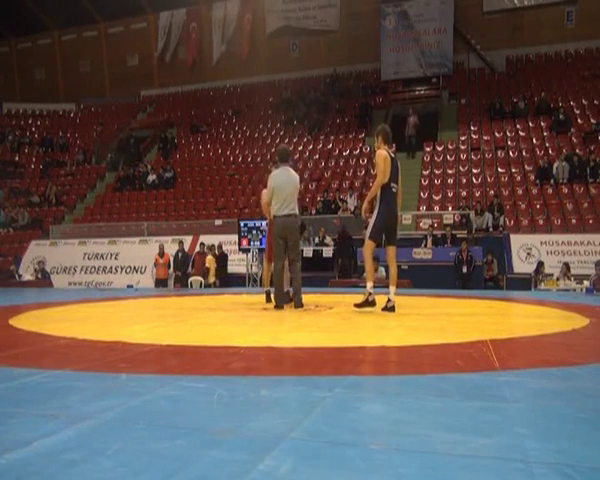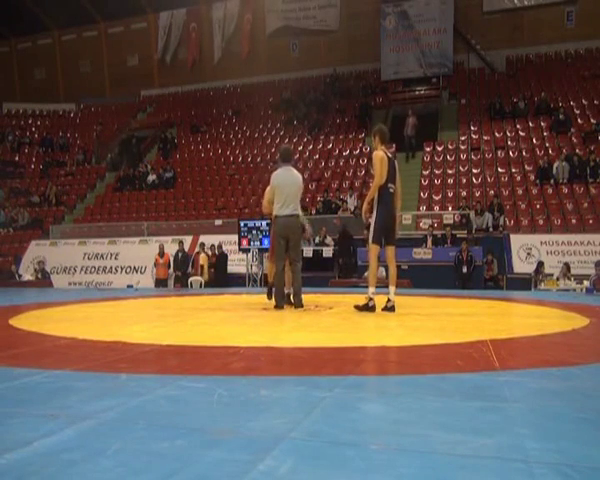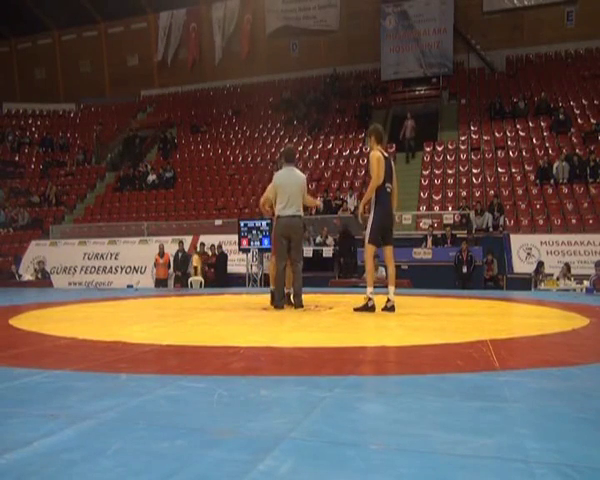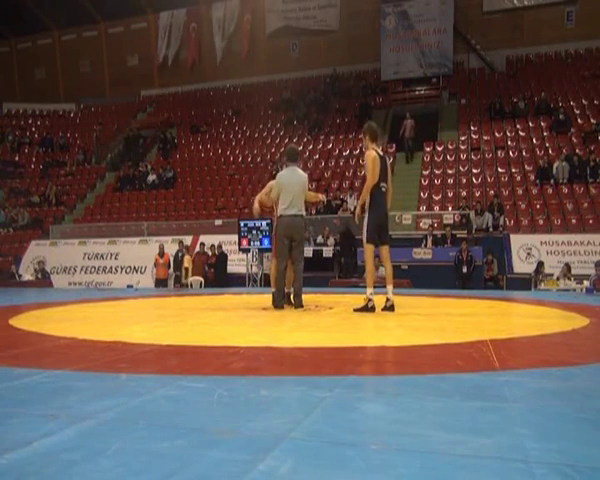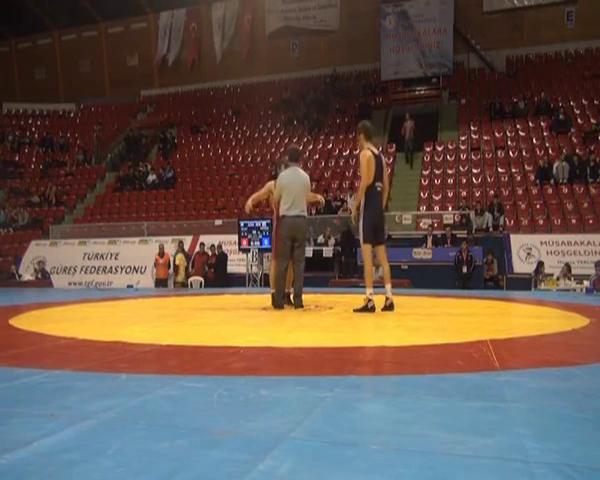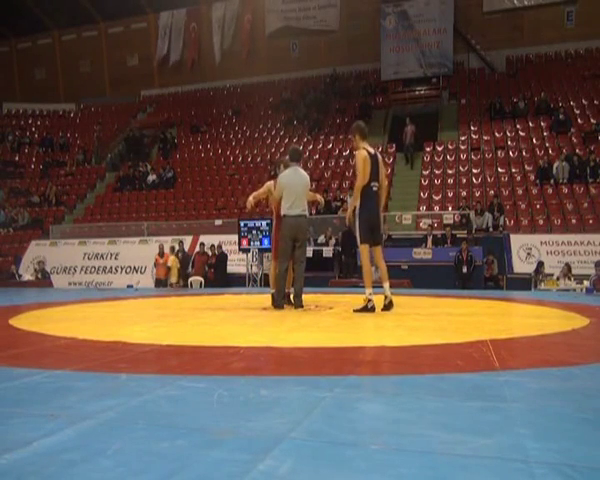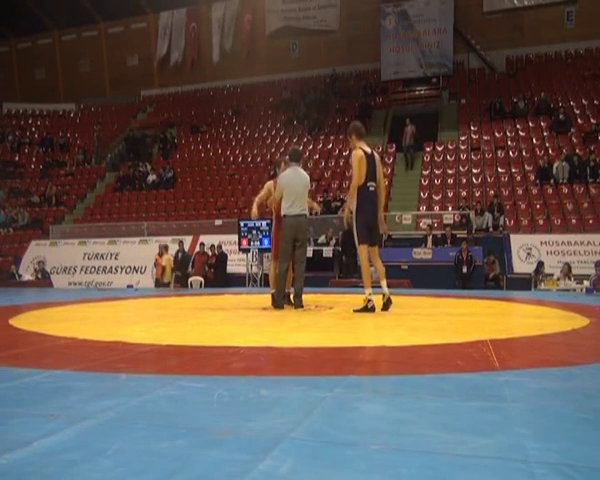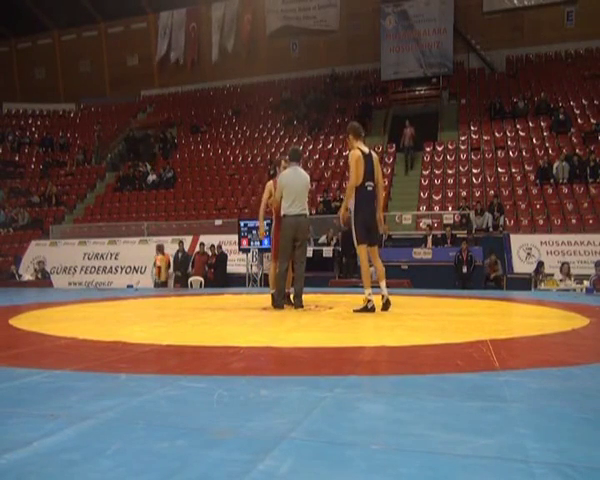
dt=0.2s
person 1, frame 1
left shoulder: (381, 153)
right shoulder: (395, 159)
left elbow: (380, 179)
left wrist: (367, 200)
left hip: (382, 207)
right hip: (393, 210)
left knee: (368, 249)
right knee: (391, 257)
left ankle: (370, 294)
right ankle: (391, 300)
person 1, frame 2
left shoulder: (378, 154)
right shoulder: (393, 159)
left elbow: (377, 181)
left wrist: (366, 202)
left hip: (381, 208)
right hip: (391, 210)
left knee: (373, 254)
right knee: (391, 257)
left ankle: (371, 300)
right ankle: (391, 301)
person 1, frame 3
left shoulder: (374, 154)
right shoulder: (389, 158)
left elbow: (375, 181)
left wrist: (363, 203)
left hip: (378, 208)
right hip: (388, 209)
left knee: (369, 254)
right knee: (389, 257)
left ankle: (370, 300)
right ankle: (390, 300)
person 1, frame 4
left shoulder: (370, 154)
right shoulder: (384, 157)
left elbow: (370, 182)
left wrist: (359, 204)
left hip: (373, 207)
right hip: (383, 208)
left knee: (369, 254)
right knee: (386, 256)
left ankle: (370, 300)
right ankle: (389, 300)
person 1, frame 5
left shoulder: (365, 153)
right shoulder: (380, 155)
left elbow: (365, 181)
left wrist: (355, 204)
left hip: (368, 207)
right hip: (379, 208)
left knee: (367, 254)
right knee: (382, 255)
left ankle: (370, 300)
right ankle: (389, 298)
person 1, frame 6
left shoulder: (360, 153)
right shoulder: (377, 155)
left elbow: (360, 182)
right elbow: (383, 185)
left wrist: (351, 206)
left hip: (364, 207)
right hip: (376, 208)
left knee: (365, 254)
right knee: (378, 255)
left ankle: (369, 301)
right ankle: (387, 296)
person 1, frame 7
left shoulder: (356, 153)
right shoulder: (375, 155)
left elbow: (356, 181)
right elbow: (382, 185)
left wrist: (347, 206)
right wrist: (381, 212)
left hip: (361, 207)
right hip: (374, 208)
left knee: (363, 255)
right knee: (375, 254)
left ankle: (369, 301)
right ankle: (385, 293)
person 1, frame 8
left shoulder: (354, 153)
right shoulder: (373, 155)
left elbow: (353, 182)
right elbow: (380, 185)
left wrist: (344, 206)
right wrist: (380, 211)
left hip: (359, 207)
right hip: (372, 209)
left knee: (363, 256)
right knee: (375, 254)
left ankle: (369, 301)
right ankle: (385, 294)
person 2, frame 1
left shoulder: (274, 176)
right shoulder: (295, 176)
left elbow: (268, 200)
left wrist: (270, 214)
left hip: (278, 220)
right hip: (292, 219)
left knee: (278, 262)
right knee: (295, 261)
left ankle: (279, 300)
right ankle: (297, 299)
person 2, frame 2
left shoulder: (275, 176)
right shoulder: (298, 177)
left elbow: (271, 199)
left hip: (279, 220)
right hip: (294, 220)
left knee: (279, 262)
right knee: (296, 261)
left ankle: (279, 300)
right ankle: (297, 299)
person 2, frame 3
left shoulder: (278, 176)
right shoulder: (302, 177)
left elbow: (272, 199)
right wrist: (316, 202)
left hip: (281, 220)
right hip: (296, 220)
left knee: (281, 261)
right knee: (297, 262)
left ankle: (279, 300)
right ankle: (297, 299)
person 2, frame 4
left shoulder: (281, 176)
right shoulder: (304, 176)
left elbow: (273, 199)
right wrist: (319, 197)
left hip: (283, 220)
right hip: (298, 220)
left knee: (282, 261)
right knee: (298, 261)
left ankle: (279, 300)
right ankle: (298, 299)
person 2, frame 5
left shoulder: (282, 176)
right shoulder: (305, 177)
left elbow: (275, 199)
left wrist: (276, 205)
right wrist: (317, 197)
left hip: (285, 220)
right hip: (301, 220)
left knee: (283, 261)
right knee: (299, 262)
left ankle: (279, 299)
right ankle: (298, 299)
person 2, frame 6
left shoulder: (283, 176)
right shoulder: (305, 177)
left elbow: (276, 198)
right wrist: (316, 197)
left hip: (287, 220)
right hip: (302, 220)
left knee: (283, 261)
right knee: (300, 262)
left ankle: (279, 299)
right ankle: (298, 299)
person 2, frame 7
left shoulder: (283, 176)
right shoulder: (306, 177)
left elbow: (276, 199)
left wrist: (272, 204)
left hip: (288, 220)
right hip: (302, 220)
left knee: (283, 261)
right knee: (299, 261)
left ankle: (279, 299)
right ankle: (298, 299)
person 2, frame 8
left shoulder: (283, 176)
right shoulder: (306, 177)
left elbow: (277, 200)
left wrist: (274, 206)
left hip: (287, 220)
right hip: (302, 219)
left knee: (283, 261)
right knee: (300, 262)
left ankle: (279, 299)
right ankle: (298, 299)
person 3, frame 1
right shoulder: (266, 191)
right elbow: (265, 208)
right hip: (272, 228)
left knee: (285, 261)
right knee: (268, 262)
left ankle: (286, 293)
right ankle: (267, 293)
person 3, frame 2
left shoulder: (290, 190)
right shoulder: (271, 189)
left elbow: (297, 209)
right elbow: (265, 209)
left wrist: (305, 223)
left hip: (289, 226)
right hip: (276, 225)
left knee: (289, 261)
right knee: (272, 260)
left ankle: (288, 295)
right ankle: (270, 283)
person 3, frame 3
left shoulder: (294, 187)
right shoulder: (273, 186)
left elbow: (305, 199)
right elbow: (262, 202)
left wrist: (315, 202)
right wrist: (265, 207)
left hip: (292, 224)
right hip: (279, 224)
left knee: (290, 260)
right knee: (275, 258)
left ankle: (287, 294)
right ankle: (273, 291)
person 3, frame 4
left shoulder: (295, 185)
right shoulder: (274, 184)
left elbow: (307, 195)
right elbow: (260, 197)
left wrist: (318, 196)
right wrist: (256, 204)
left hip: (292, 224)
right hip: (279, 223)
left knee: (290, 261)
right knee: (276, 259)
left ankle: (287, 294)
right ankle: (275, 294)
person 3, frame 5
right shoulder: (272, 185)
right elbow: (258, 196)
left wrist: (316, 196)
right wrist: (250, 201)
right hip: (279, 224)
left knee: (290, 262)
right knee: (275, 261)
left ankle: (287, 294)
right ankle: (274, 295)
person 3, frame 6
right shoulder: (271, 185)
right elbow: (258, 194)
left wrist: (316, 196)
right wrist: (251, 198)
right hip: (278, 224)
left knee: (289, 262)
right knee: (275, 261)
left ankle: (288, 294)
right ankle: (274, 295)
person 3, frame 7
right shoulder: (271, 184)
right elbow: (259, 199)
left wrist: (313, 204)
right wrist: (255, 207)
right hip: (279, 224)
right knee: (275, 261)
left ankle: (287, 294)
right ankle: (274, 295)
person 3, frame 8
right shoulder: (271, 184)
right elbow: (263, 205)
right wrist: (261, 224)
right hip: (278, 224)
right knee: (275, 261)
left ankle: (287, 295)
right ankle: (273, 295)
